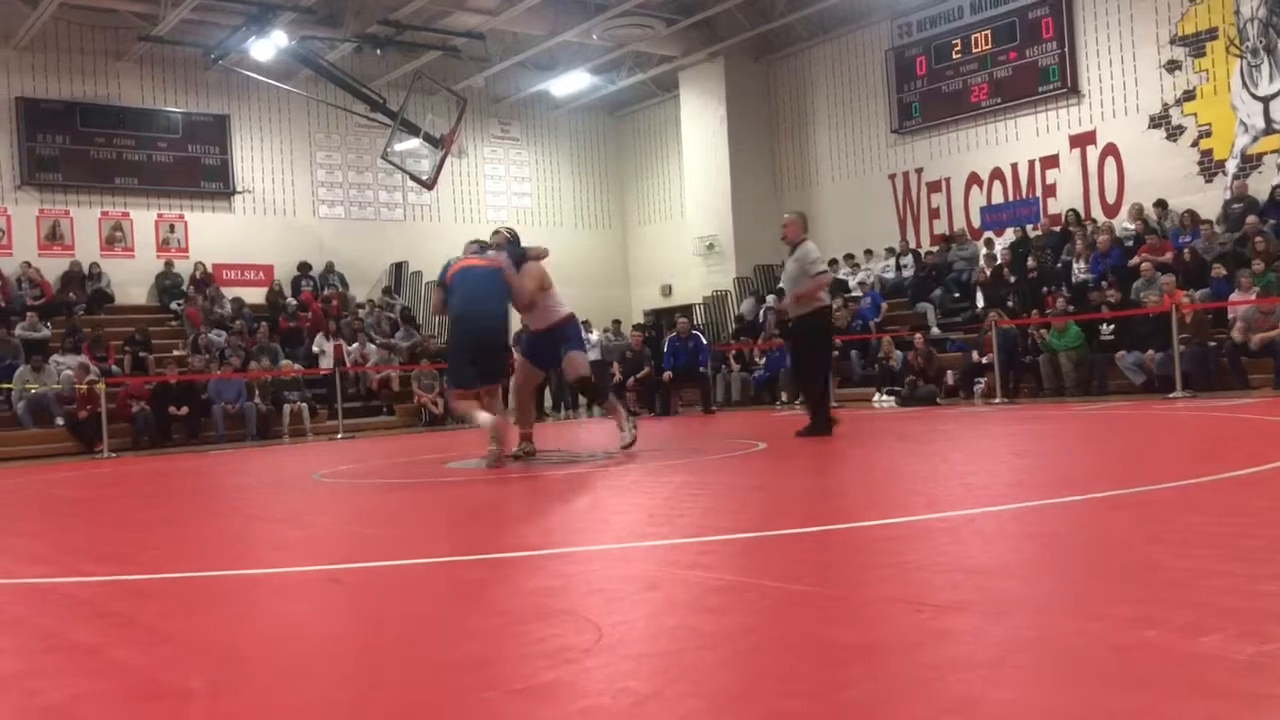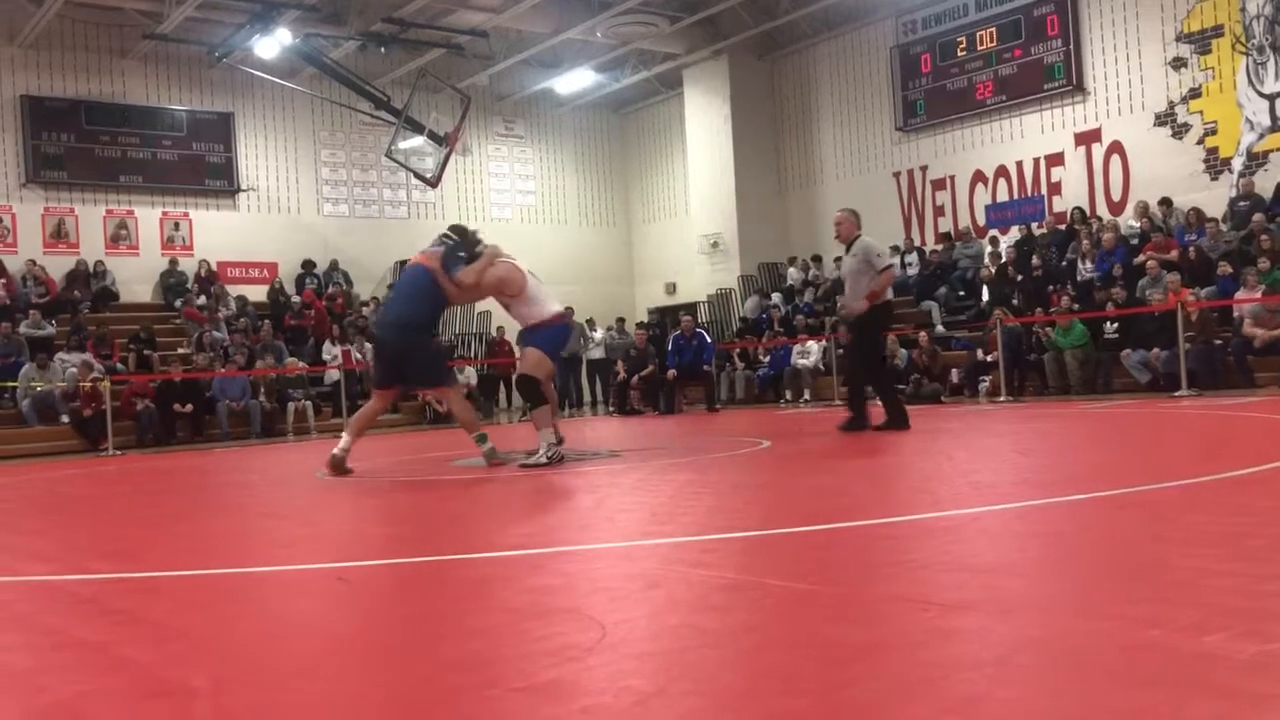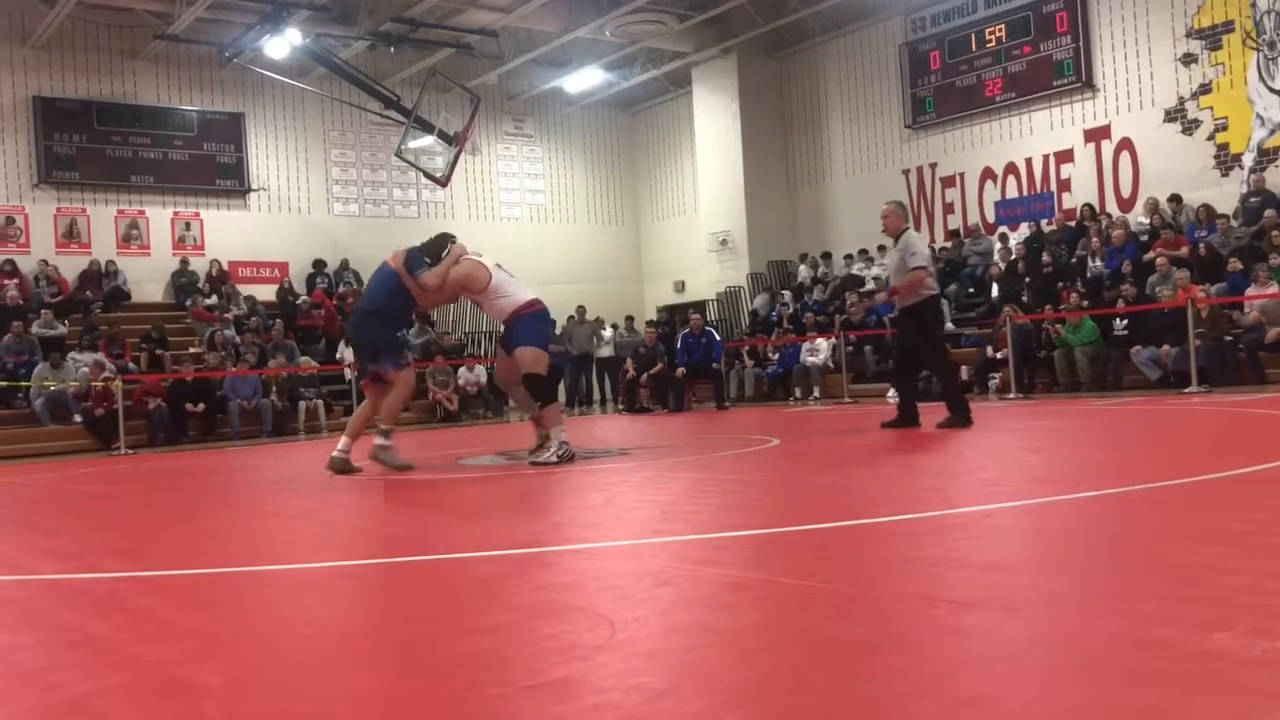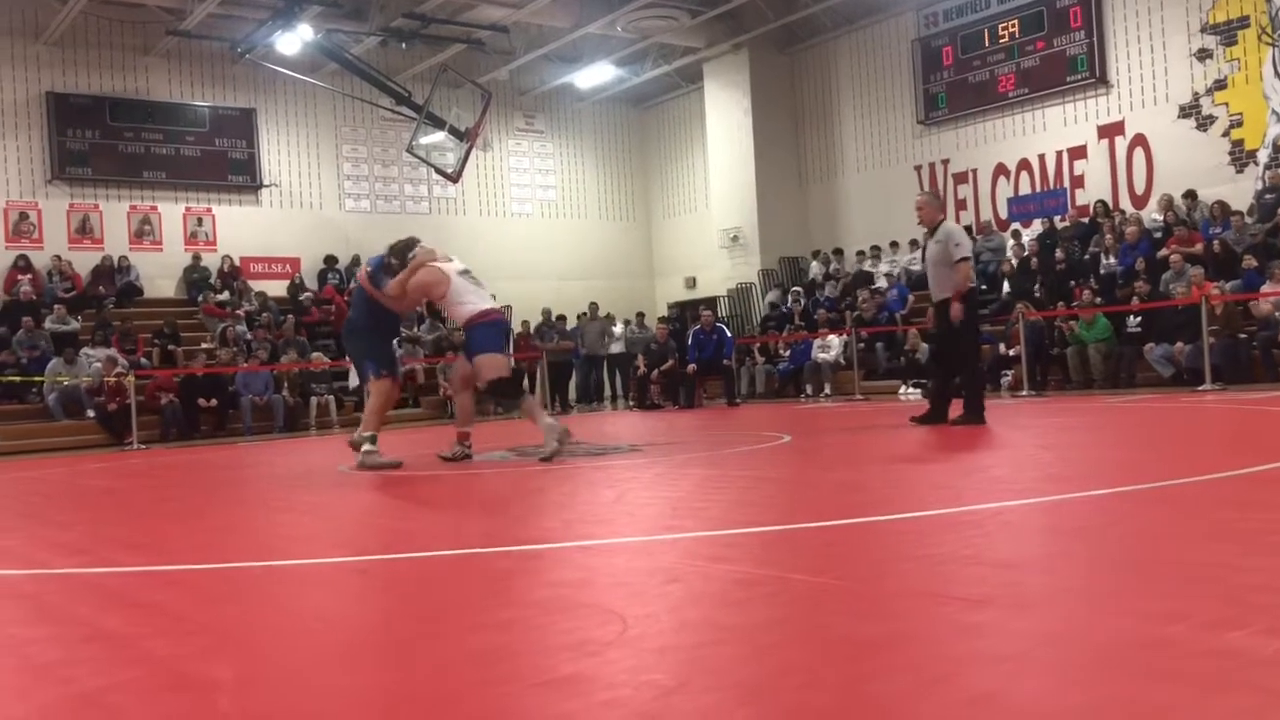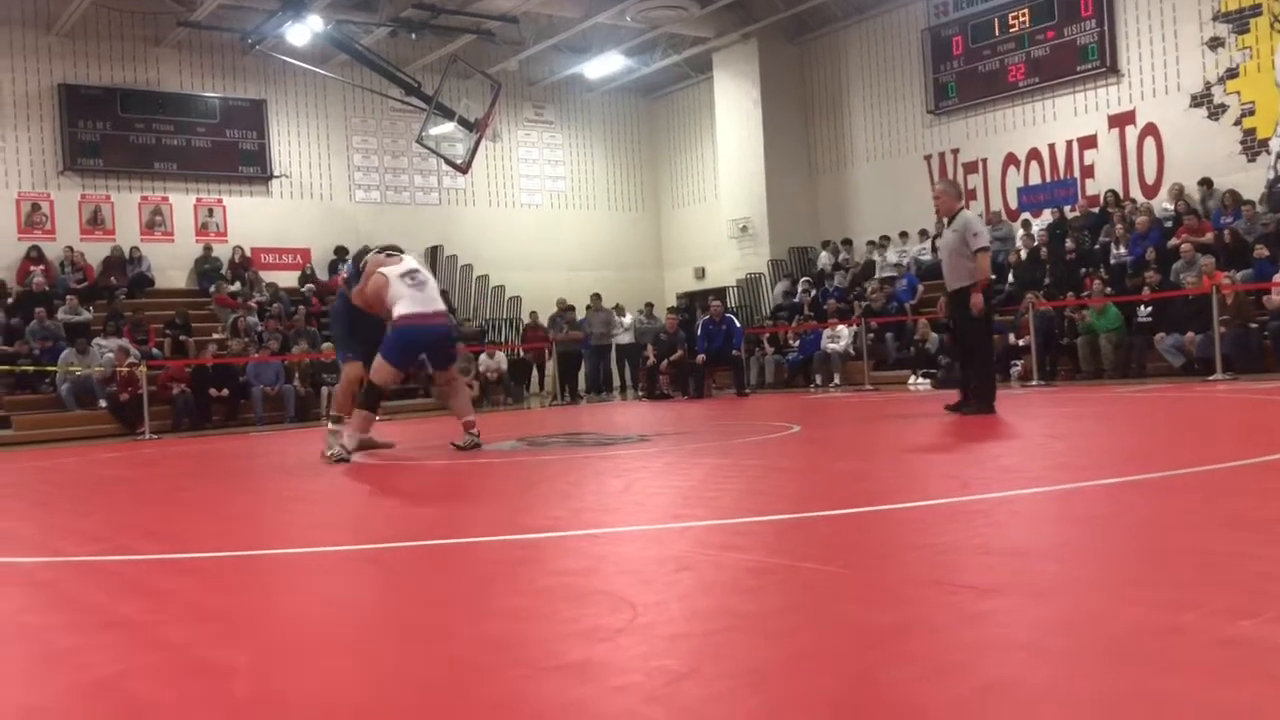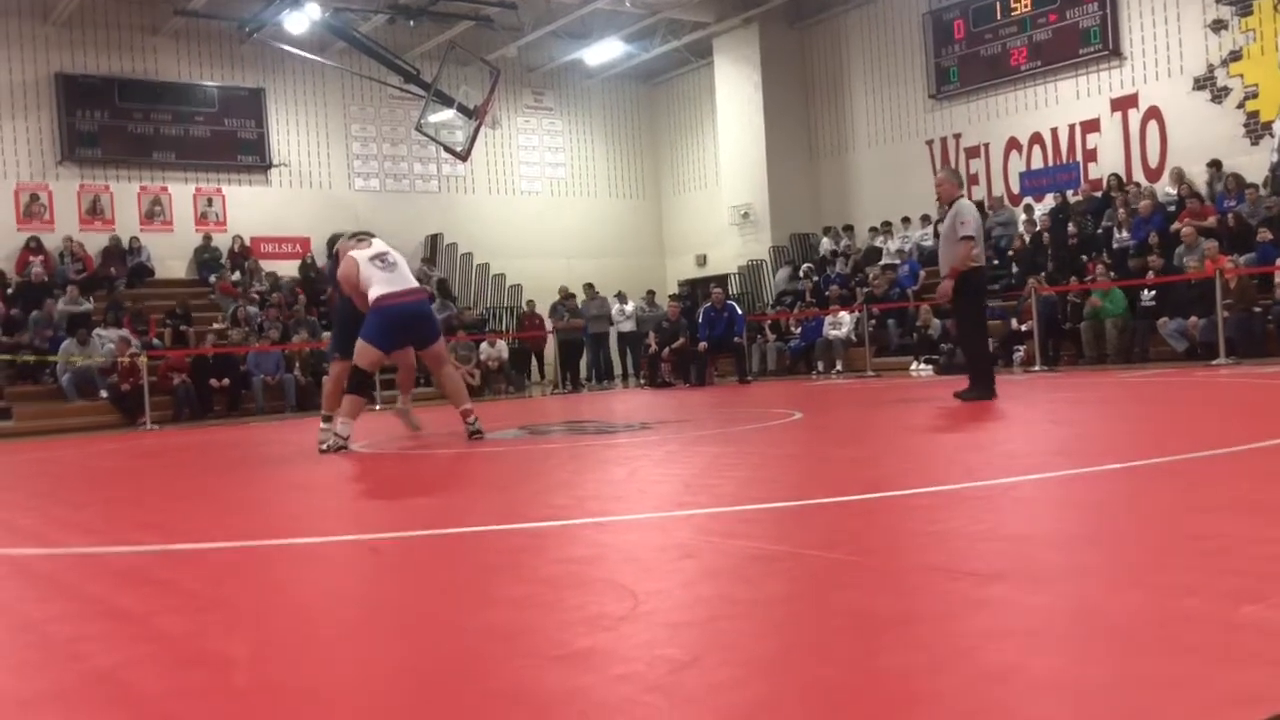
dt=0.4s
person 1, frame 1
left shoulder: (807, 251)
right shoulder: (794, 254)
left elbow: (822, 281)
left wrist: (795, 299)
right wrist: (787, 306)
left hip: (813, 318)
right hip: (802, 319)
left knee: (810, 372)
right knee: (804, 372)
left ankle: (820, 422)
right ankle: (821, 419)
person 1, frame 2
left shoulder: (867, 245)
right shoulder: (848, 254)
left elbow: (889, 274)
left wrist: (868, 300)
right wrist: (845, 309)
left hip: (875, 313)
right hip: (862, 316)
left knee: (858, 365)
right knee: (873, 368)
left ankle: (859, 416)
right ankle: (896, 416)
person 1, frame 3
left shoulder: (912, 240)
right shoulder: (900, 244)
left elbow: (919, 275)
left wrist: (889, 293)
left hip: (923, 308)
right hip: (910, 310)
left knee: (937, 362)
right knee: (903, 364)
left ankle: (960, 412)
right ankle: (907, 414)
person 1, frame 4
left shoulder: (951, 231)
right shoulder: (933, 237)
left elbow: (964, 266)
left wrist: (957, 300)
right wrist: (935, 306)
left hip: (960, 303)
right hip: (944, 305)
left knee: (966, 358)
right knee: (941, 358)
left ankle: (974, 411)
right ankle: (937, 411)
person 1, frame 5
left shoulder: (969, 220)
right shoulder: (950, 226)
left elbow: (983, 256)
left wrist: (979, 291)
right wrist: (949, 295)
left hip: (973, 293)
right hip: (959, 294)
left knee: (979, 348)
right knee: (961, 348)
left ankle: (984, 400)
right ankle: (969, 397)
person 1, frame 6
left shoulder: (963, 208)
right shoulder: (953, 211)
left elbow: (967, 247)
left wrist: (950, 278)
right wrist: (947, 280)
left hip: (966, 279)
right hip: (960, 280)
left knee: (972, 333)
right knee: (967, 334)
left ankle: (984, 385)
right ankle: (979, 384)
person 2, frame 1
left shoulder: (452, 265)
right shoulder: (503, 257)
left elbow: (437, 307)
left hip: (462, 328)
right hip: (495, 327)
left knee: (459, 398)
right knee: (490, 392)
left ankle: (491, 424)
right ankle: (496, 449)
person 2, frame 2
left shoulder: (426, 257)
right shoulder: (448, 255)
right elbow: (467, 280)
right wrist: (488, 258)
left hip: (386, 333)
right hip: (412, 335)
left knee: (380, 400)
right knee: (450, 392)
left ankle: (340, 452)
right ankle: (487, 449)
person 2, frame 3
left shoulder: (411, 260)
right shoulder: (414, 257)
left elbow: (425, 296)
right elbow: (431, 284)
right wrist: (454, 256)
left hip: (366, 326)
right hip: (372, 324)
left knee: (377, 397)
right knee: (405, 380)
left ankle: (340, 454)
right ankle: (382, 445)
person 2, frame 4
left shoulder: (392, 269)
right shoulder: (377, 269)
right elbow: (396, 302)
left hip: (381, 336)
right hip: (361, 335)
left knee: (391, 392)
right knee: (382, 388)
left ankle: (361, 436)
right ankle: (367, 451)
person 2, frame 5
right shoulder: (353, 273)
left hip: (374, 327)
right hip: (347, 325)
right knee: (353, 374)
left ankle: (361, 435)
right ankle: (334, 432)
person 2, frame 6
right shoulder: (336, 267)
right hip: (348, 320)
left knee: (407, 362)
right knee: (339, 371)
left ankle: (404, 407)
right ankle: (326, 429)
person 3, frame 1
left shoulder: (530, 269)
right shoulder: (512, 271)
left elbow: (522, 300)
left hip: (563, 329)
right hip: (539, 334)
left knee: (581, 383)
right knee: (521, 389)
left ankle: (625, 424)
right ankle: (525, 443)
person 3, frame 2
left shoulder: (497, 272)
right shoulder: (499, 267)
left elbow: (462, 295)
right elbow: (469, 293)
left hip: (551, 327)
right hip: (540, 328)
left knee: (525, 383)
right knee: (539, 383)
left ankle: (550, 449)
right ankle: (553, 434)
person 3, frame 3
left shoulder: (462, 271)
right shoulder: (467, 262)
left elbow: (429, 297)
left wrist: (401, 272)
left hip: (529, 317)
right hip: (518, 320)
left knee: (534, 381)
right knee: (505, 378)
left ankle: (562, 446)
right ankle: (544, 430)
person 3, frame 4
left shoulder: (424, 276)
right shoulder: (448, 261)
left elbow: (398, 305)
left wrist: (367, 285)
left hip: (484, 326)
right hip: (493, 322)
left knee: (499, 385)
right knee: (460, 384)
left ankle: (552, 431)
right ankle: (462, 445)
person 3, frame 5
left shoulder: (376, 280)
right shoulder: (411, 260)
left elbow: (380, 310)
left hip: (407, 329)
right hip: (441, 326)
left knee: (373, 391)
right knee: (453, 383)
left ankle: (345, 448)
right ankle: (472, 434)
person 3, frame 6
left shoulder: (347, 266)
right shoulder: (381, 243)
left elbow: (362, 304)
left hip: (386, 309)
right hip: (418, 303)
left knee: (359, 375)
right knee: (442, 367)
left ankle: (340, 437)
right ankle: (472, 423)
